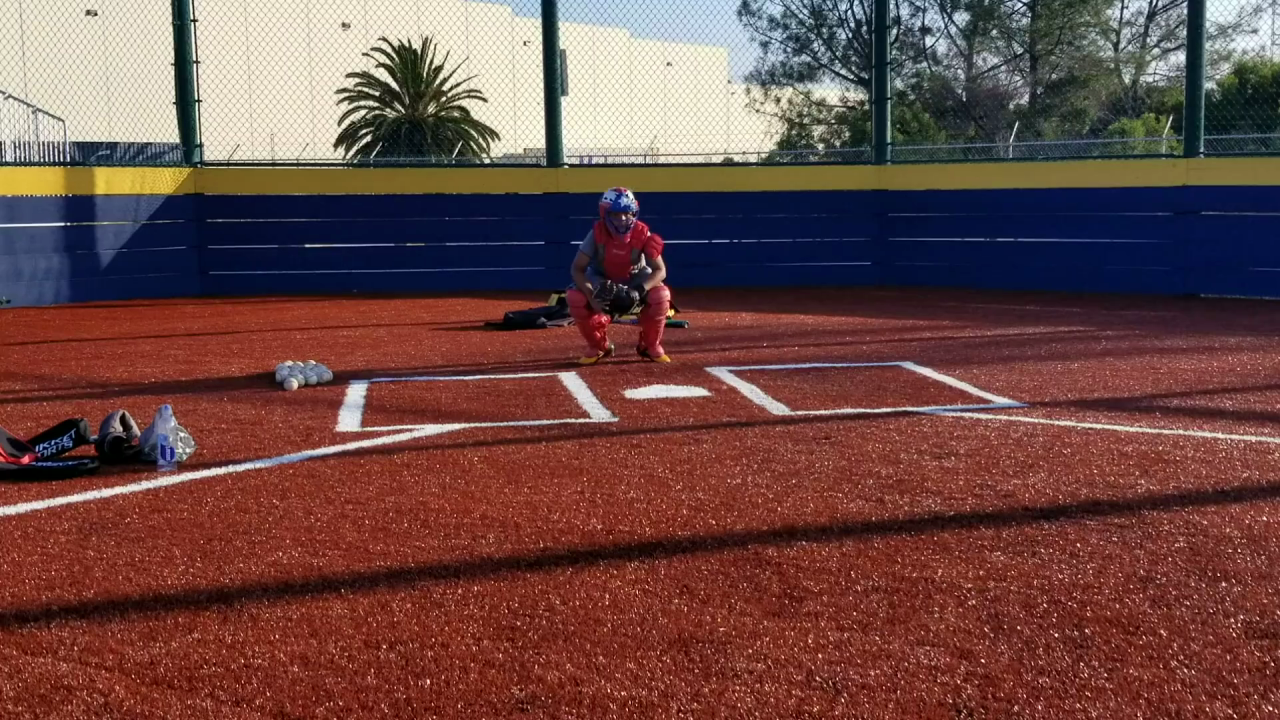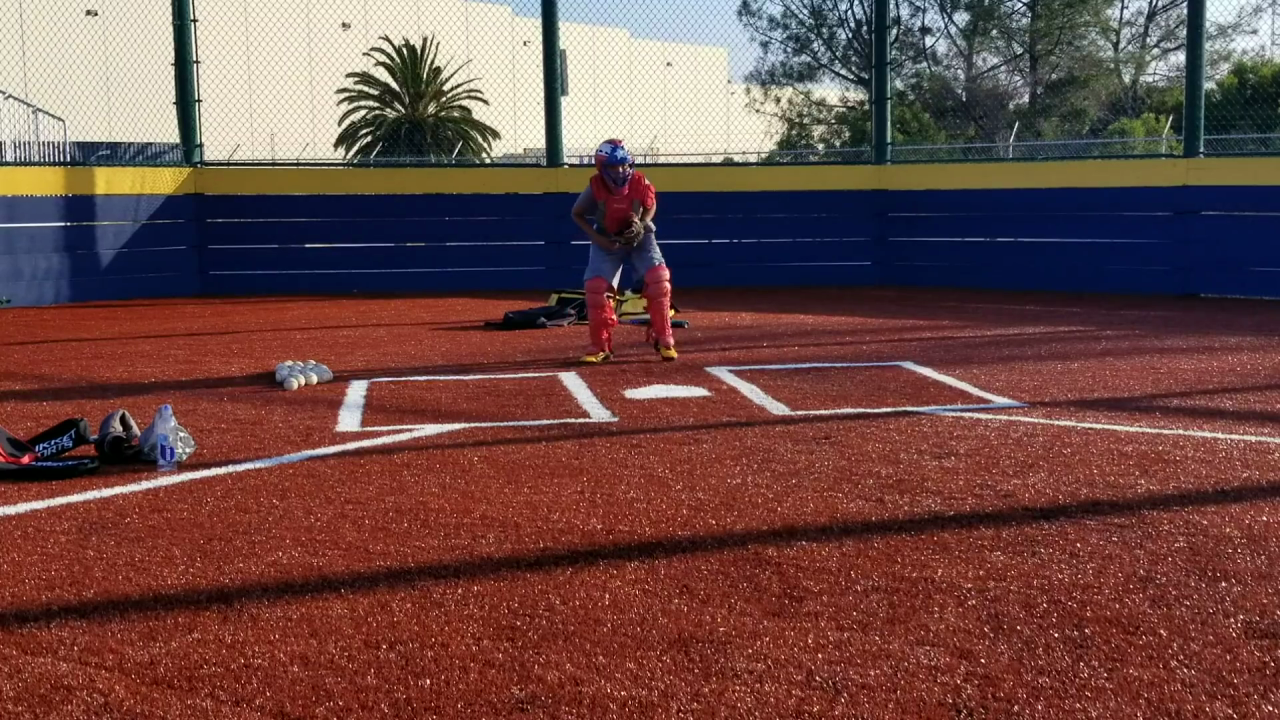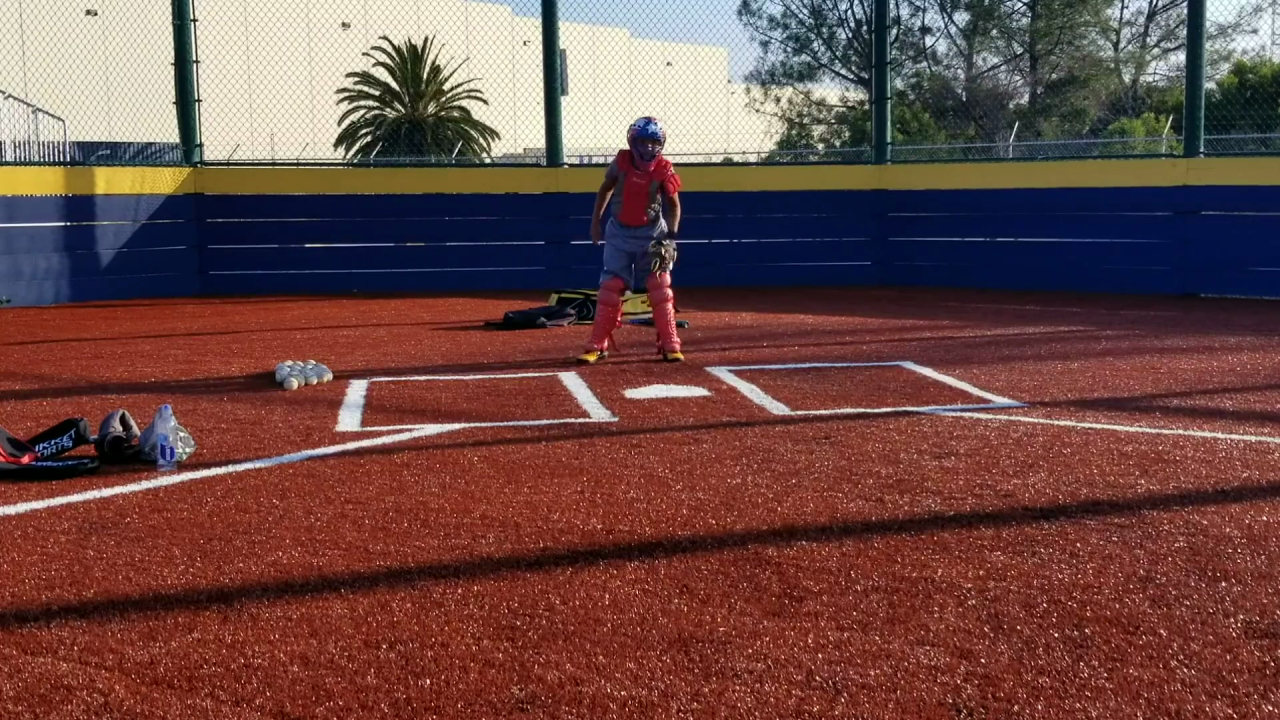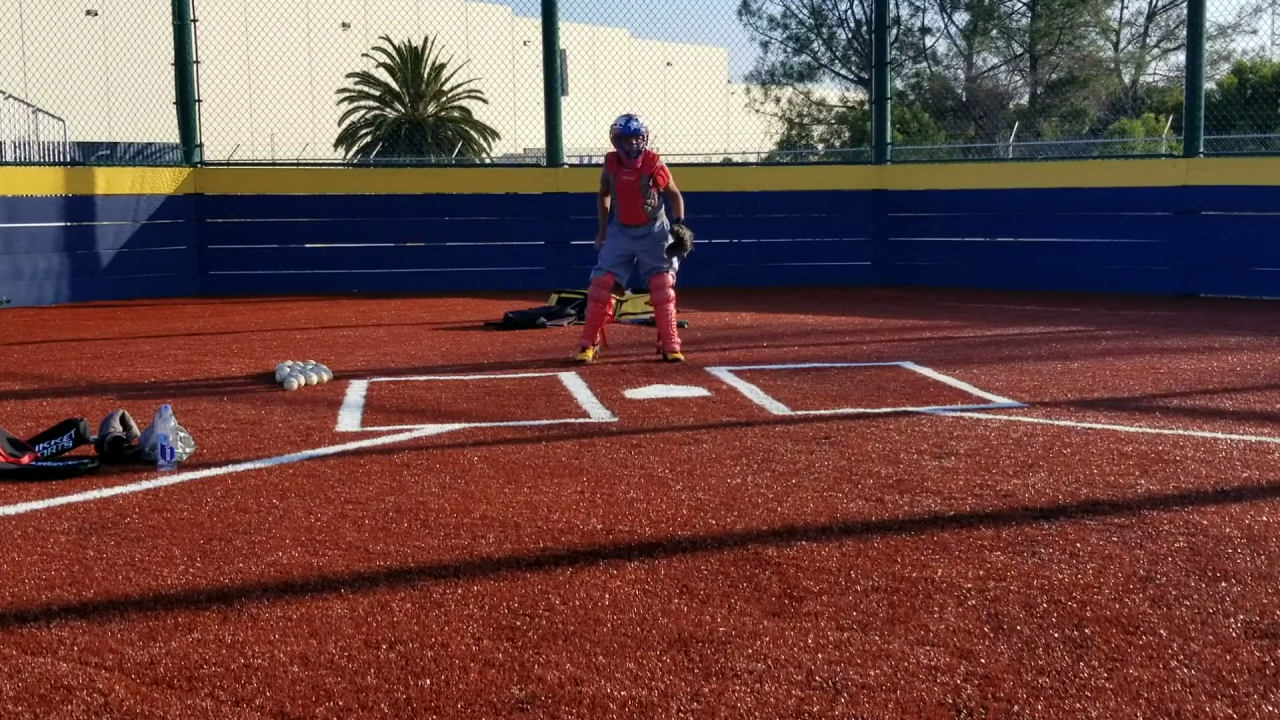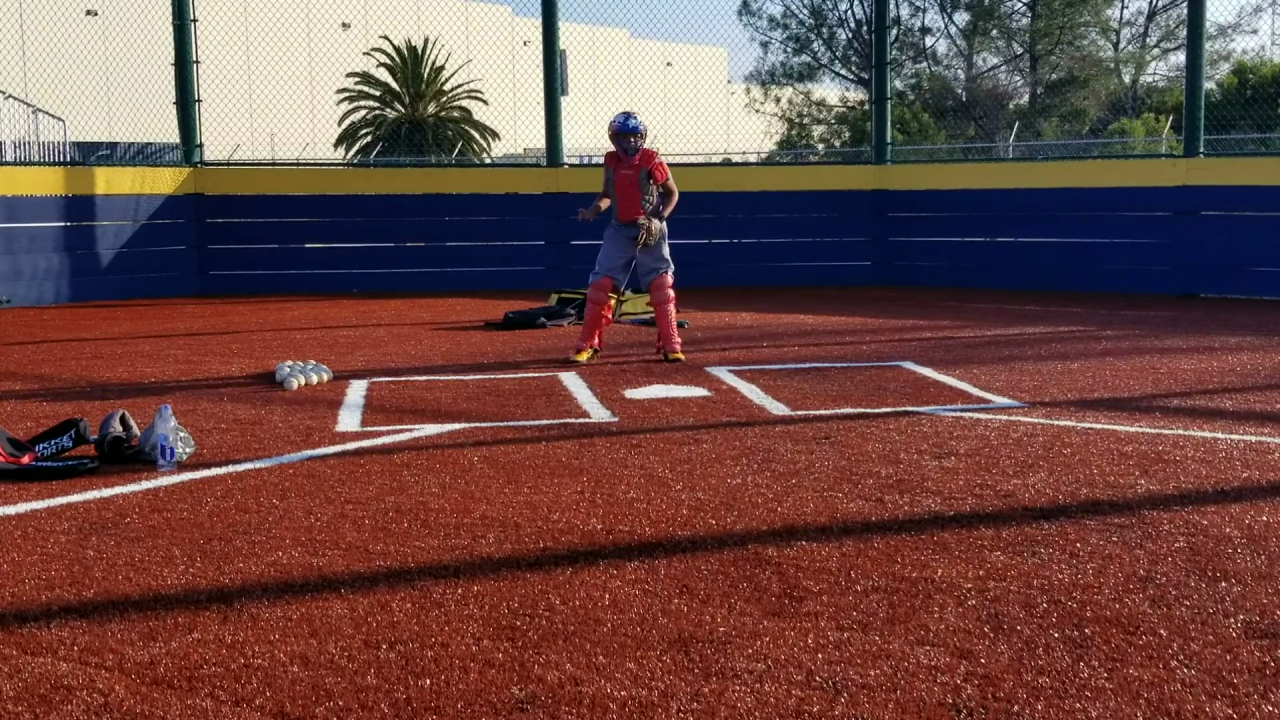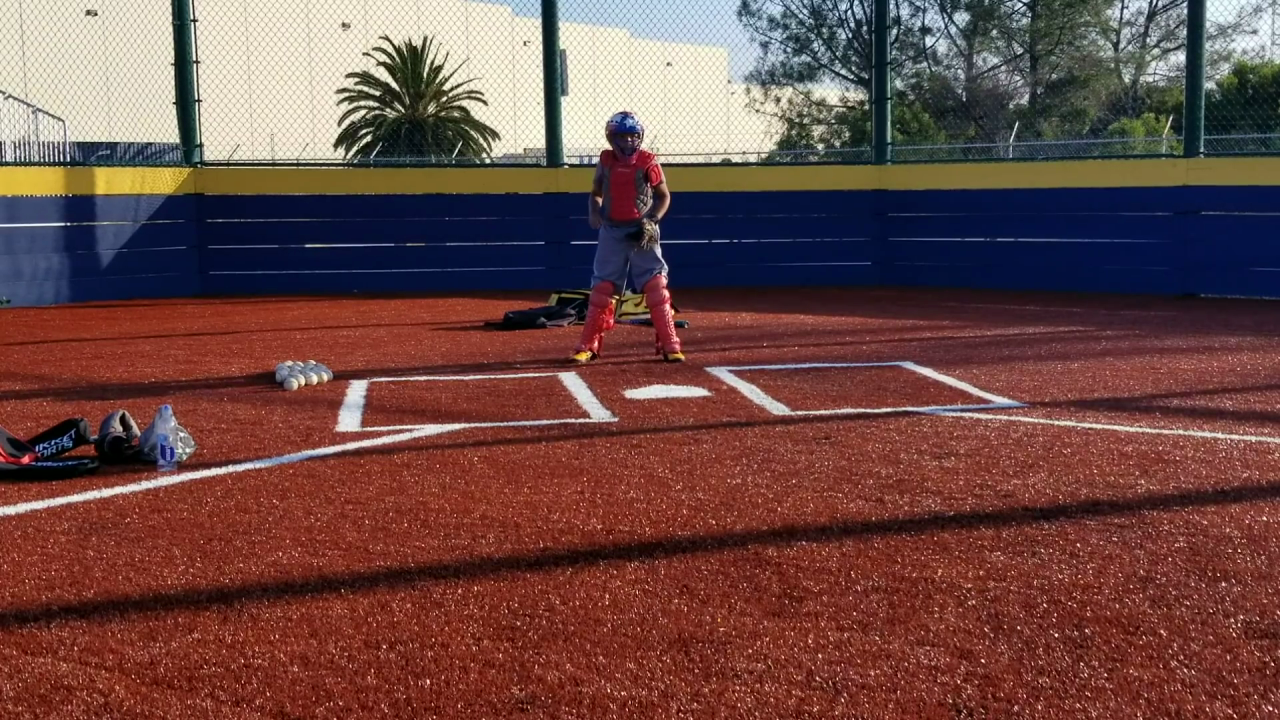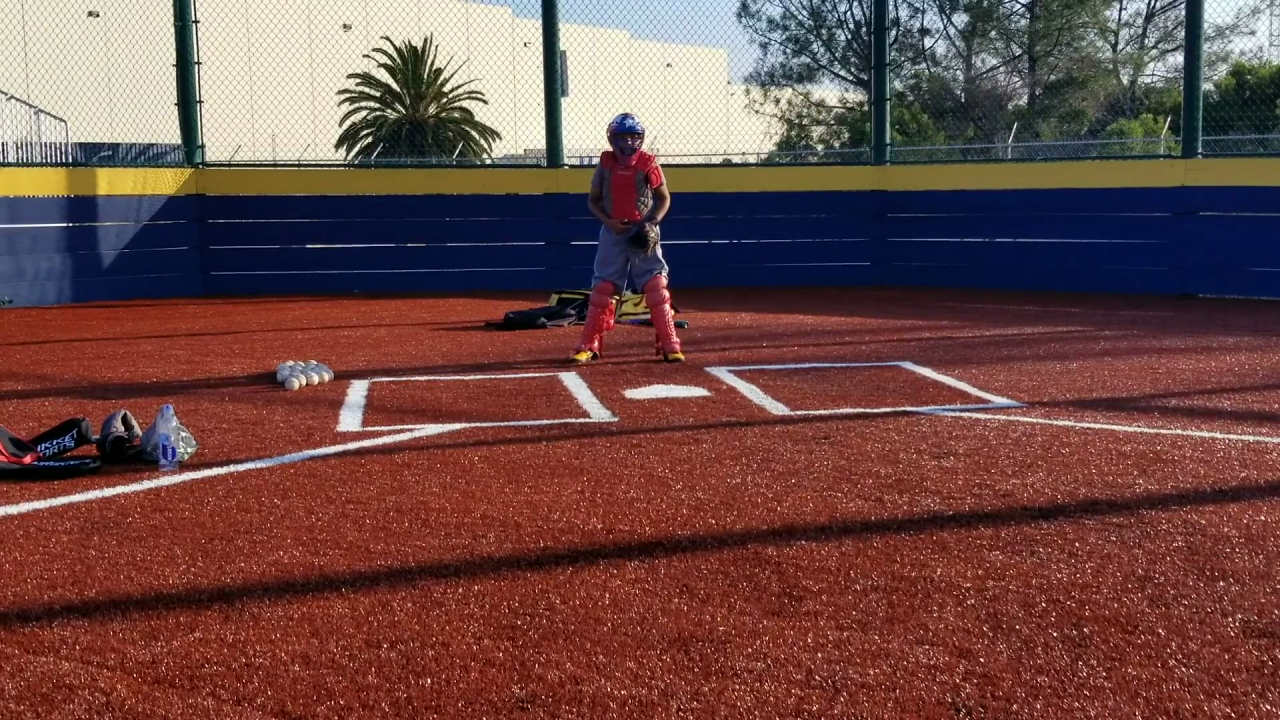
dt=0.7s
person 1, frame 1
left shoulder: (642, 234)
right shoulder: (597, 234)
left elbow: (660, 270)
right elbow: (577, 269)
left wrist: (640, 290)
right wrist: (591, 296)
left hip: (635, 280)
right hip: (602, 281)
left knee: (661, 296)
right knee: (575, 297)
left ankle: (651, 347)
right ankle: (599, 347)
person 1, frame 2
left shoulder: (640, 184)
right shoulder: (595, 187)
left elbow: (651, 205)
right elbow: (577, 214)
left wrist: (642, 222)
right wrist: (596, 237)
left hip: (638, 236)
right hip: (606, 238)
left knee: (658, 281)
right knee: (596, 288)
left ankle: (664, 341)
right ankle: (599, 348)
person 1, frame 3
left shoulder: (664, 170)
right shoulder: (620, 162)
left elbow: (674, 205)
right elbow: (606, 189)
left wrist: (671, 237)
right wrist: (595, 221)
left hip: (651, 233)
right hip: (619, 232)
left knee: (660, 288)
right knee: (610, 287)
left ankle: (670, 346)
right ankle: (597, 346)
person 1, frame 4
left shoulder: (654, 164)
right shoulder: (611, 164)
left elbow: (674, 195)
right elbow: (604, 196)
left wrist: (679, 224)
right wrist: (603, 229)
left hip: (653, 231)
right hip: (621, 231)
left knee: (663, 287)
right knee: (601, 282)
left ankle: (670, 346)
right ankle: (589, 343)
person 1, frame 5
left shoulder: (652, 160)
right shoulder: (611, 162)
left elbow: (672, 192)
left wrist: (660, 218)
right wrist: (594, 209)
right hip: (619, 230)
left knee: (661, 287)
right knee: (600, 285)
left ankle: (671, 346)
right ankle: (587, 345)
person 1, frame 6
left shoulder: (648, 162)
right shoulder: (605, 161)
left elbow: (664, 196)
right elbow: (596, 194)
left wrist: (653, 220)
right wrist: (594, 213)
left hip: (643, 232)
right hip: (612, 232)
left knee: (656, 287)
right knee: (602, 289)
left ankle: (670, 346)
right ankle: (587, 347)
person 1, frame 7
left shoulder: (649, 164)
right shoulder: (605, 163)
left elbow: (664, 198)
right elbow: (593, 200)
left wrist: (653, 223)
right wrist: (608, 222)
left hip: (643, 234)
right hip: (613, 233)
left knee: (657, 288)
right knee: (602, 289)
left ankle: (670, 346)
right ankle: (588, 346)
